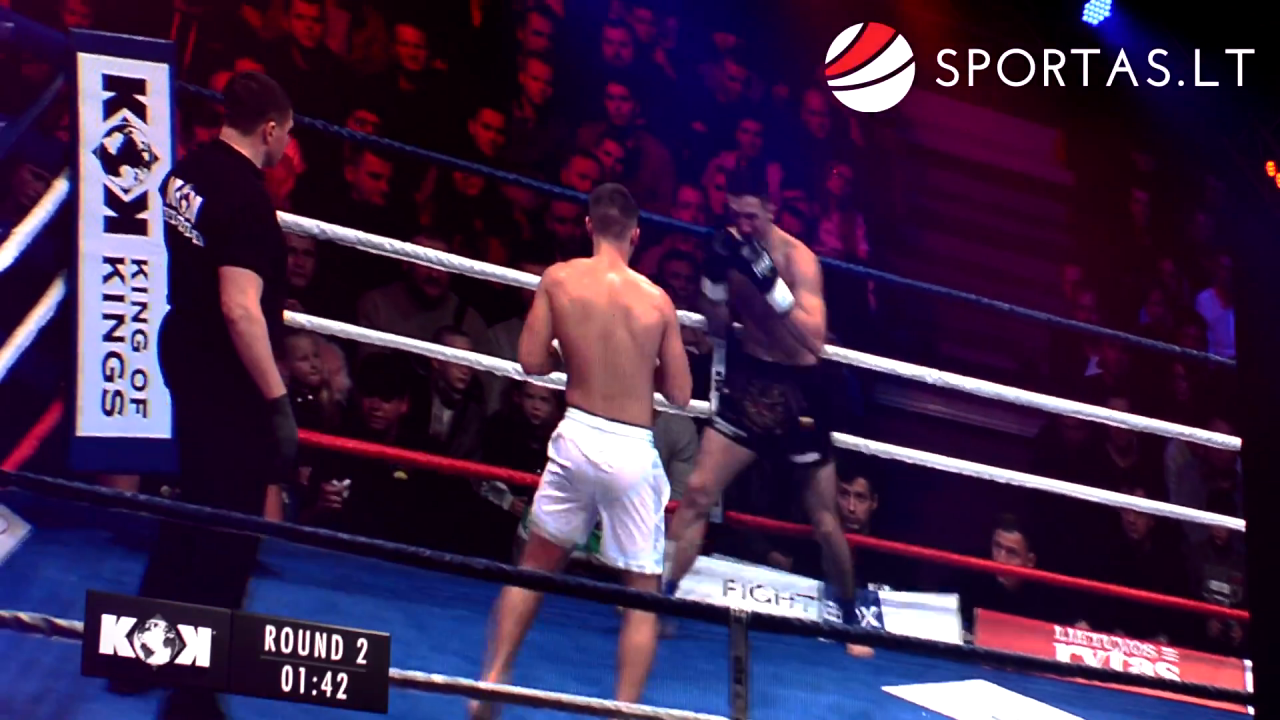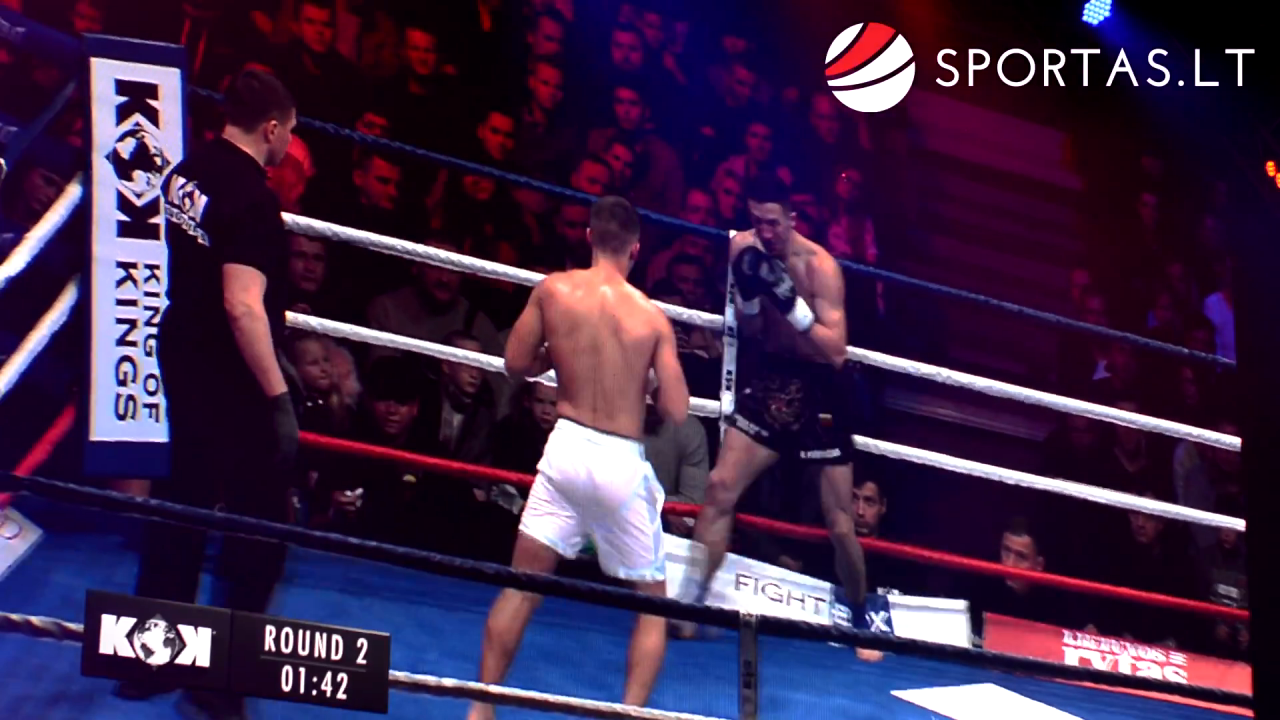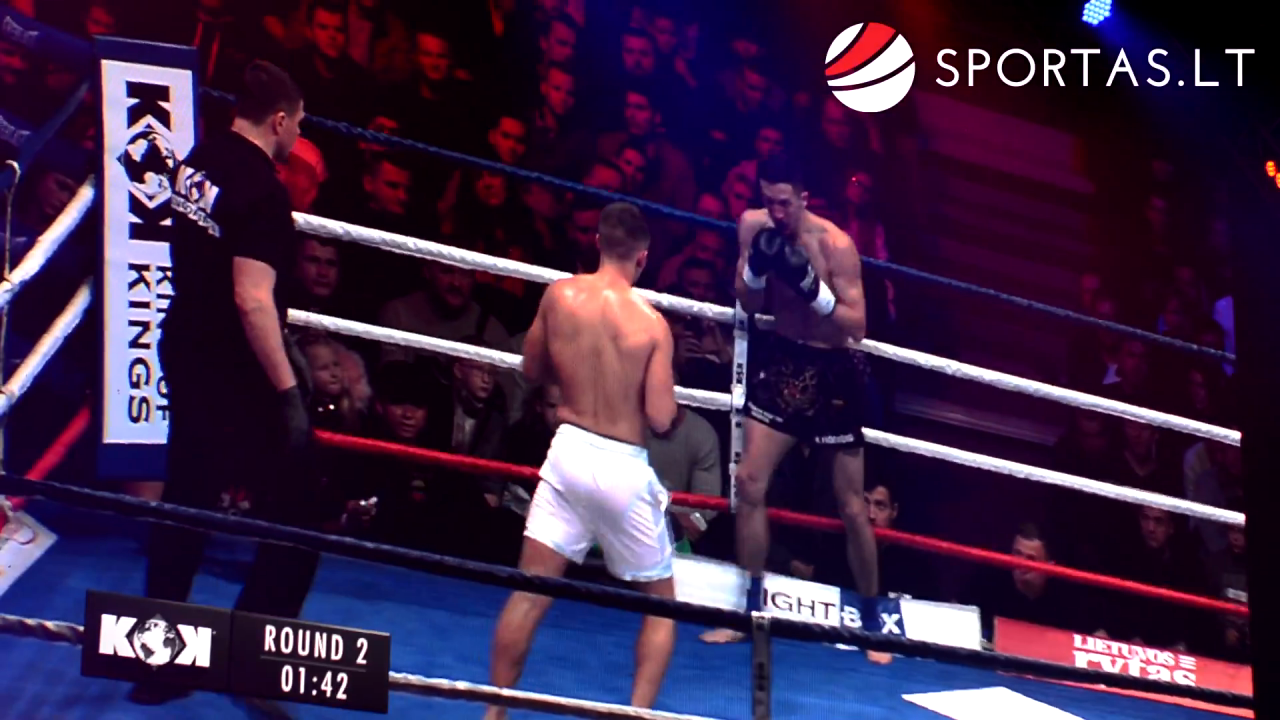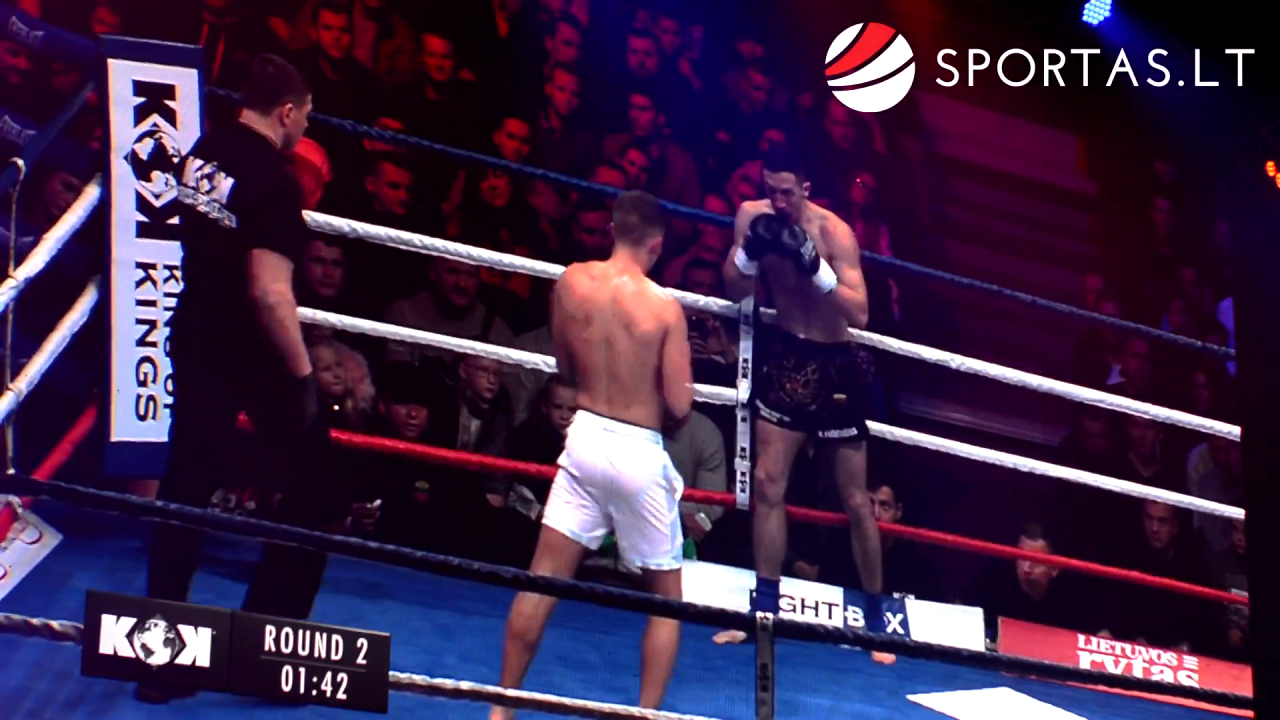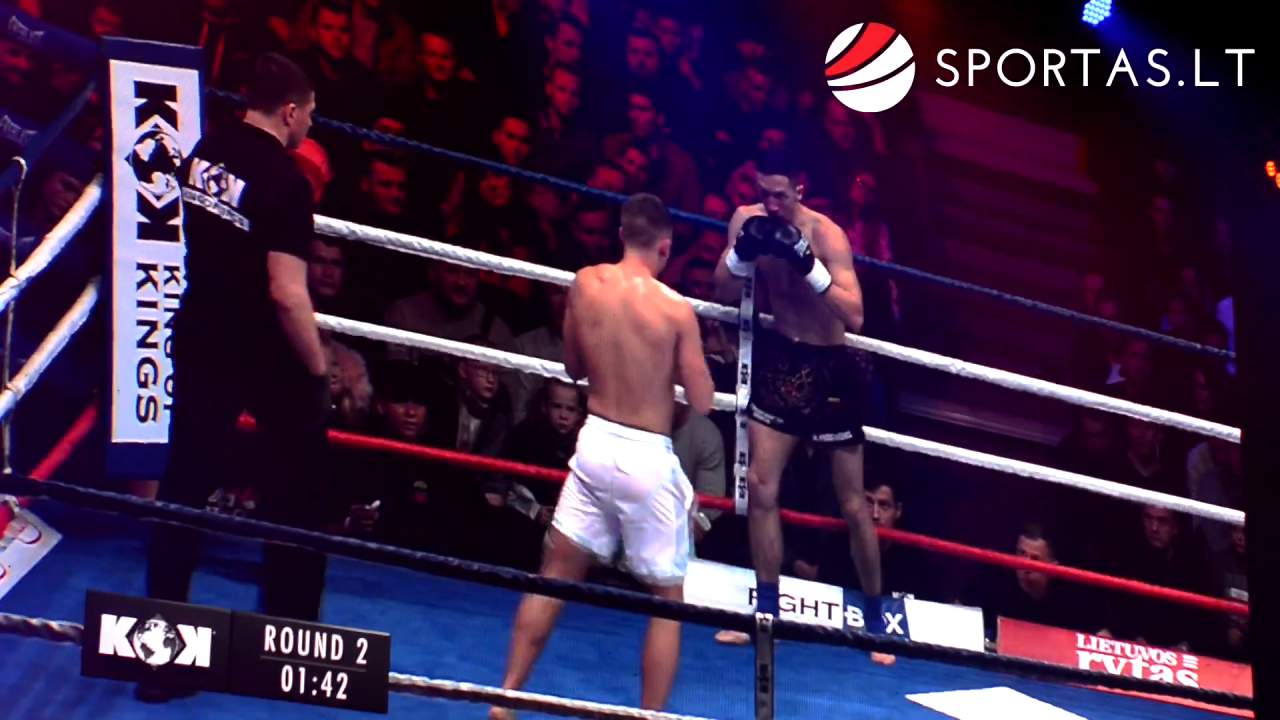
dt=0.1s
person 1, frame 1
left shoulder: (189, 170)
right shoulder: (246, 197)
right elbow: (242, 309)
right wrist: (278, 401)
left hip: (186, 357)
right hip: (227, 374)
left knee: (198, 505)
right knee: (230, 527)
person 1, frame 2
left shoulder: (192, 168)
right shoulder: (251, 197)
right elbow: (244, 307)
right wrist: (280, 397)
left hip: (184, 357)
right hip: (231, 373)
left knee: (186, 498)
right knee: (259, 523)
person 1, frame 3
left shoulder: (198, 160)
right shoulder: (260, 188)
right elbow: (253, 300)
right wrist: (290, 392)
left hip: (186, 352)
right hip: (237, 366)
left knee: (186, 497)
right knee: (290, 507)
person 1, frame 4
left shoulder: (202, 151)
right shoulder: (271, 176)
right elbow: (271, 290)
right wrist: (304, 376)
left hip: (195, 341)
right hip: (256, 354)
left knee: (186, 487)
right knee: (300, 486)
person 1, frame 5
left shoulder: (205, 153)
right shoulder: (283, 178)
right elbow: (287, 293)
right wrist: (318, 376)
left hip: (199, 340)
right hip: (267, 352)
left knee: (185, 485)
right knee: (299, 491)
person 2, frame 1
left shoulder: (558, 278)
right shoulder: (657, 301)
left elbow: (532, 360)
right elbow: (680, 395)
left hip: (576, 438)
right hip: (633, 453)
left knee: (536, 566)
right knee: (642, 599)
person 2, frame 2
left shoulder: (552, 290)
right shoulder: (651, 316)
left elbow: (517, 364)
right elbow: (677, 411)
left hip: (566, 451)
right hip: (621, 464)
left knee: (521, 587)
right knee: (652, 607)
person 2, frame 3
left shoulder: (559, 294)
right shoulder: (652, 322)
left elbow: (533, 370)
right elbow: (662, 418)
left hip: (569, 455)
right hip: (623, 468)
left knee: (529, 593)
right knee: (661, 604)
person 2, frame 4
left shoulder: (573, 281)
right shoulder: (664, 307)
right elbow: (681, 405)
left hip: (585, 440)
right hip: (639, 454)
left knee: (545, 578)
right knee: (665, 593)
person 2, frame 5
left shoulder: (585, 284)
right shoulder: (676, 309)
right elbow: (702, 403)
left hip: (596, 445)
right hip: (649, 459)
left knee: (555, 578)
right knee: (667, 603)
person 3, frame 1
left shoulder: (797, 258)
right shoulder: (725, 242)
left elbow: (815, 341)
right elbow: (717, 327)
left wrist: (769, 282)
right wrist: (715, 279)
left hip: (798, 392)
right hip: (747, 384)
left knee: (824, 524)
right knee: (697, 493)
left ankle: (850, 619)
person 3, frame 2
left shoulder: (820, 265)
right shoulder: (742, 248)
left elbow: (836, 349)
right elbow: (746, 327)
left wrist: (790, 302)
right wrist: (747, 294)
left hip: (818, 389)
right hip: (766, 378)
left knee: (839, 523)
right knee: (719, 491)
right ankle: (691, 606)
person 3, frame 3
left shoulder: (835, 243)
right shoulder: (752, 227)
left elbow: (857, 326)
right elbow: (747, 304)
left wrist: (812, 287)
right wrist: (756, 266)
left hip: (831, 371)
right hip: (780, 360)
left knee: (852, 508)
right knee: (749, 484)
left ankle: (871, 624)
right ankle: (751, 608)
person 3, frame 4
left shoulder: (834, 232)
right shoulder: (752, 215)
left elbow: (859, 314)
right elbow: (734, 287)
left wrist: (812, 266)
right wrist: (751, 250)
left hip: (833, 363)
right hip: (783, 353)
left knee: (856, 502)
right knee: (766, 487)
left ankle: (875, 620)
right ankle: (766, 609)
person 3, frame 5
left shoulder: (826, 233)
right shoulder: (747, 219)
left elbow: (854, 317)
right elbow: (725, 292)
left wrist: (807, 264)
right wrist: (744, 250)
left hip: (828, 367)
right hip: (778, 358)
left knee: (853, 507)
right knee: (760, 491)
right ankle: (766, 612)
